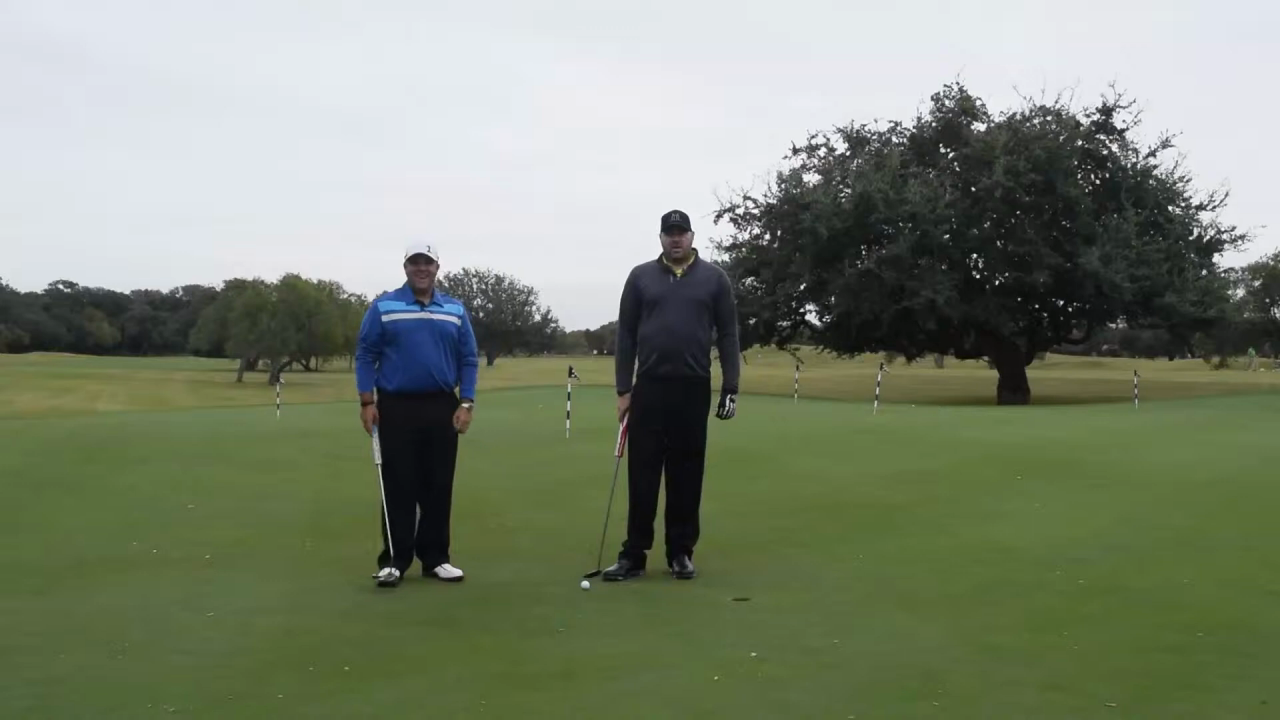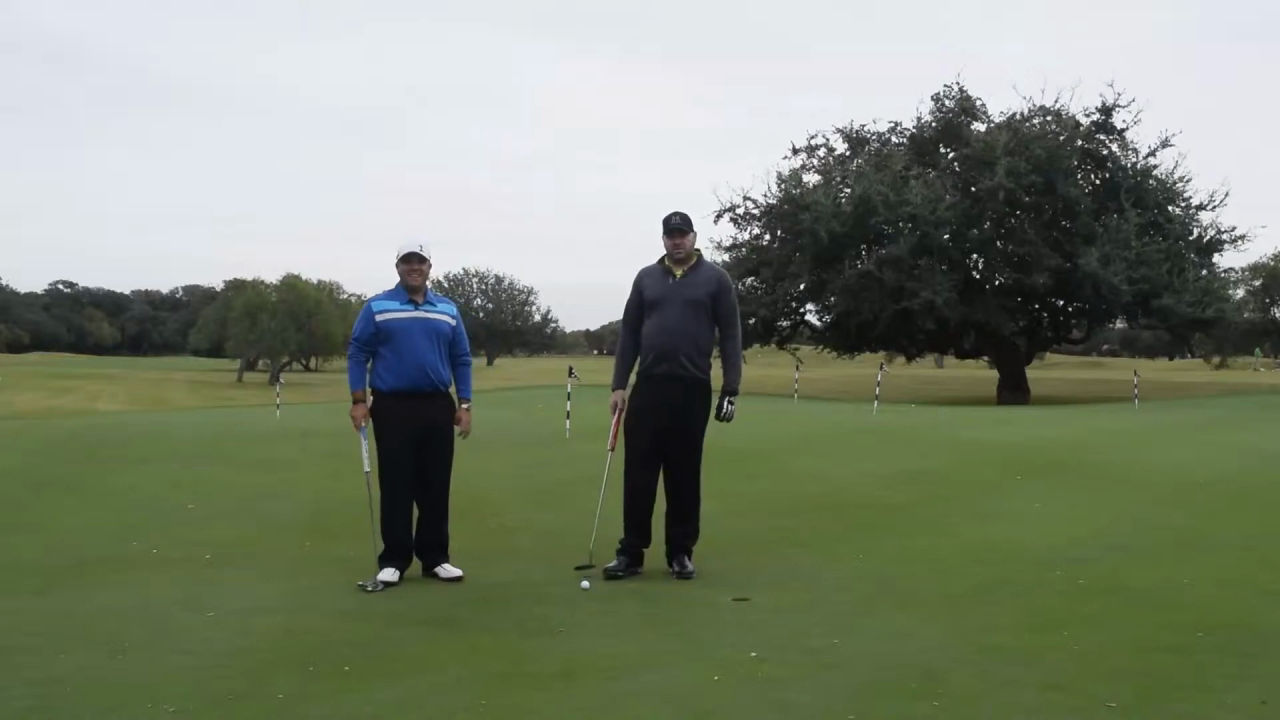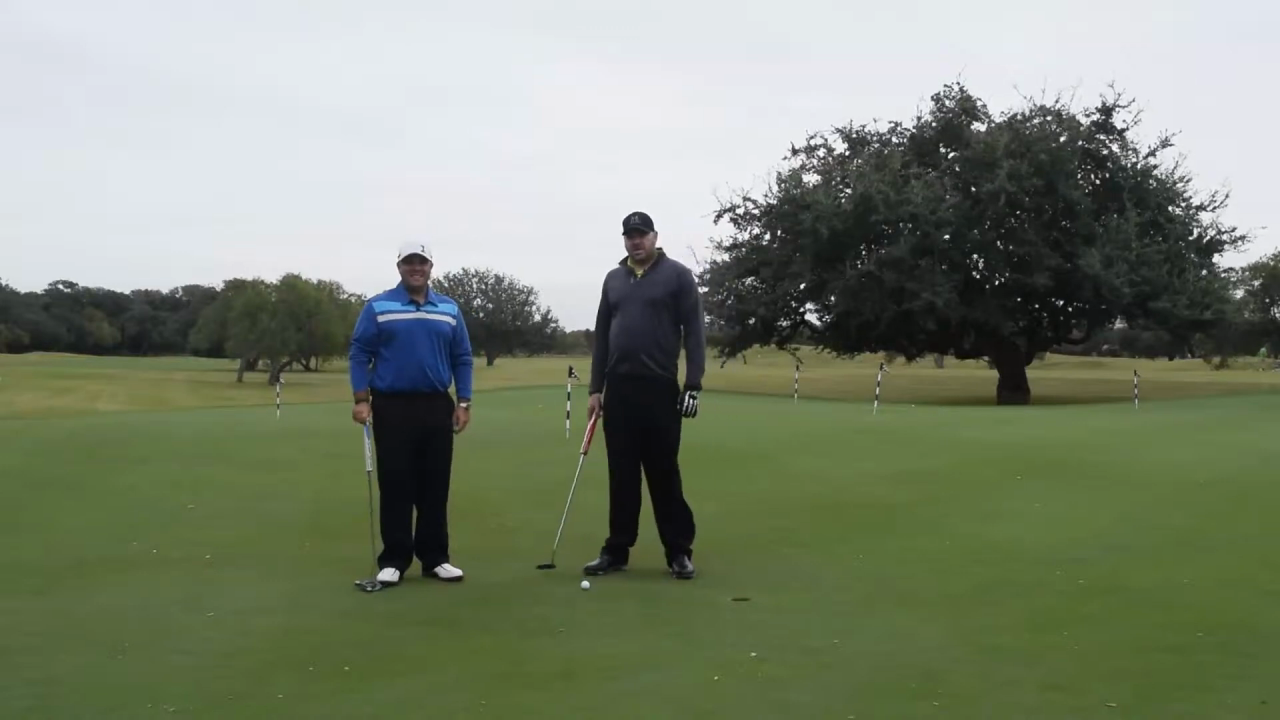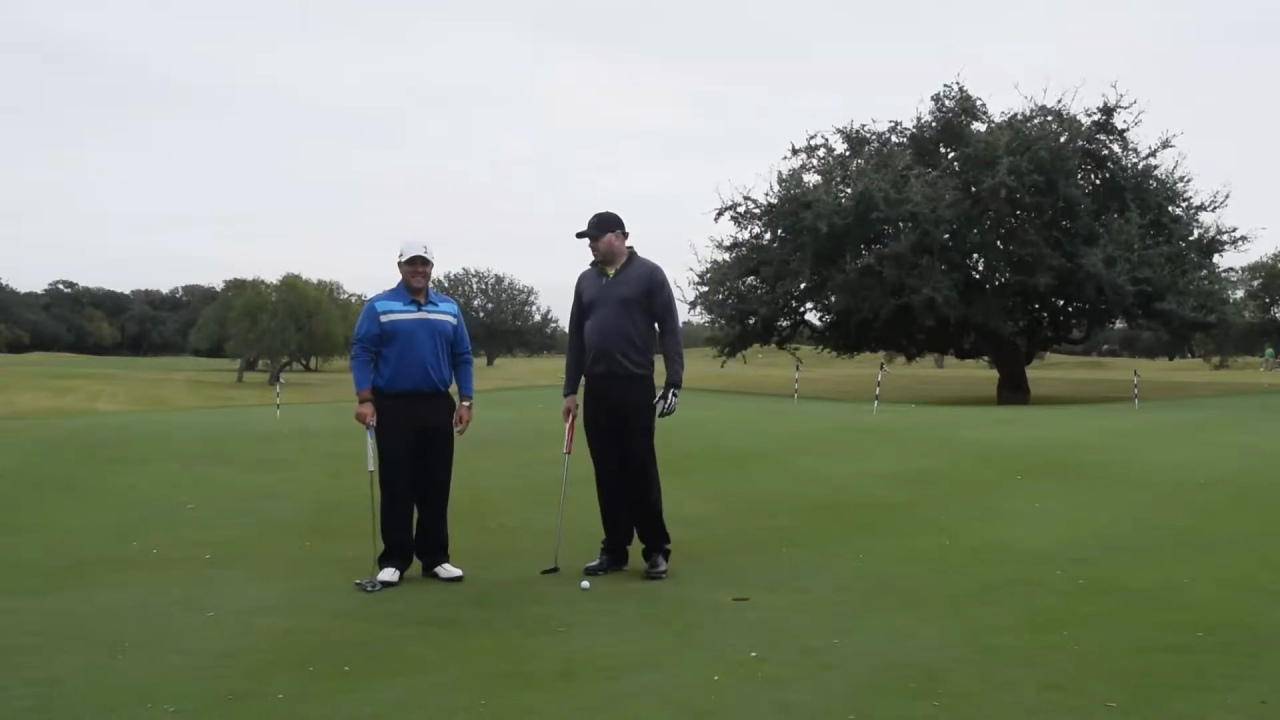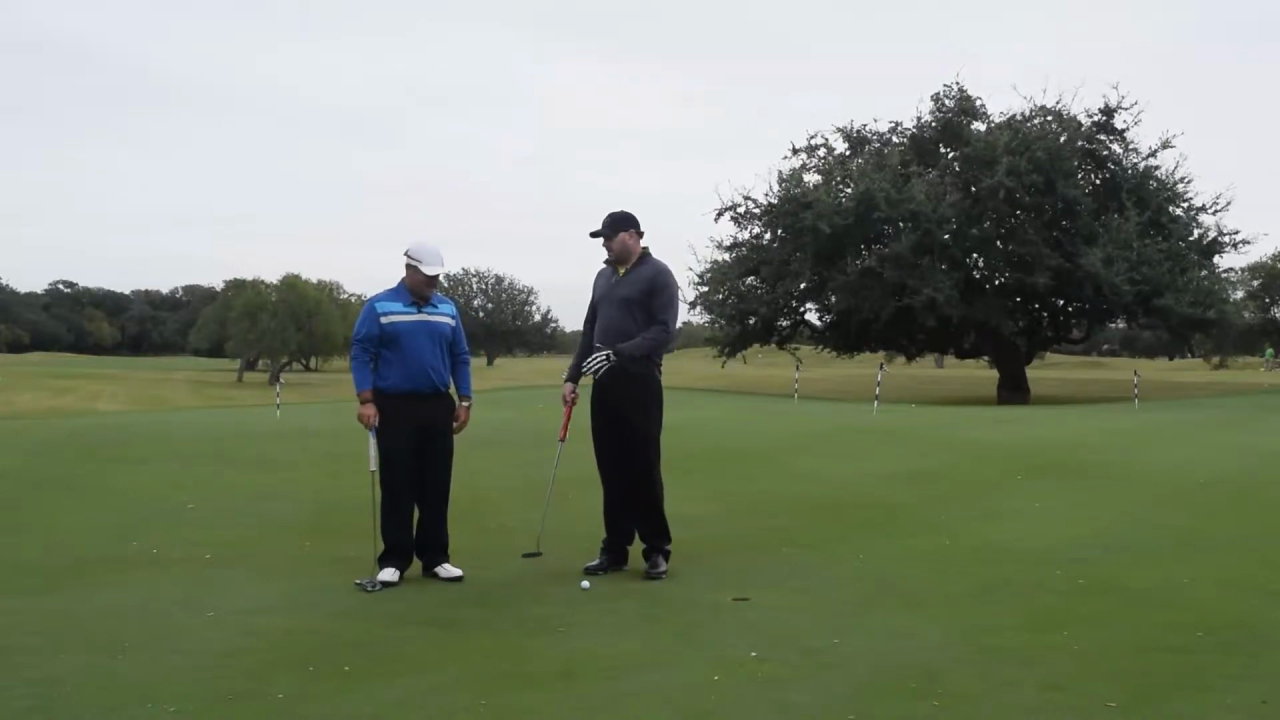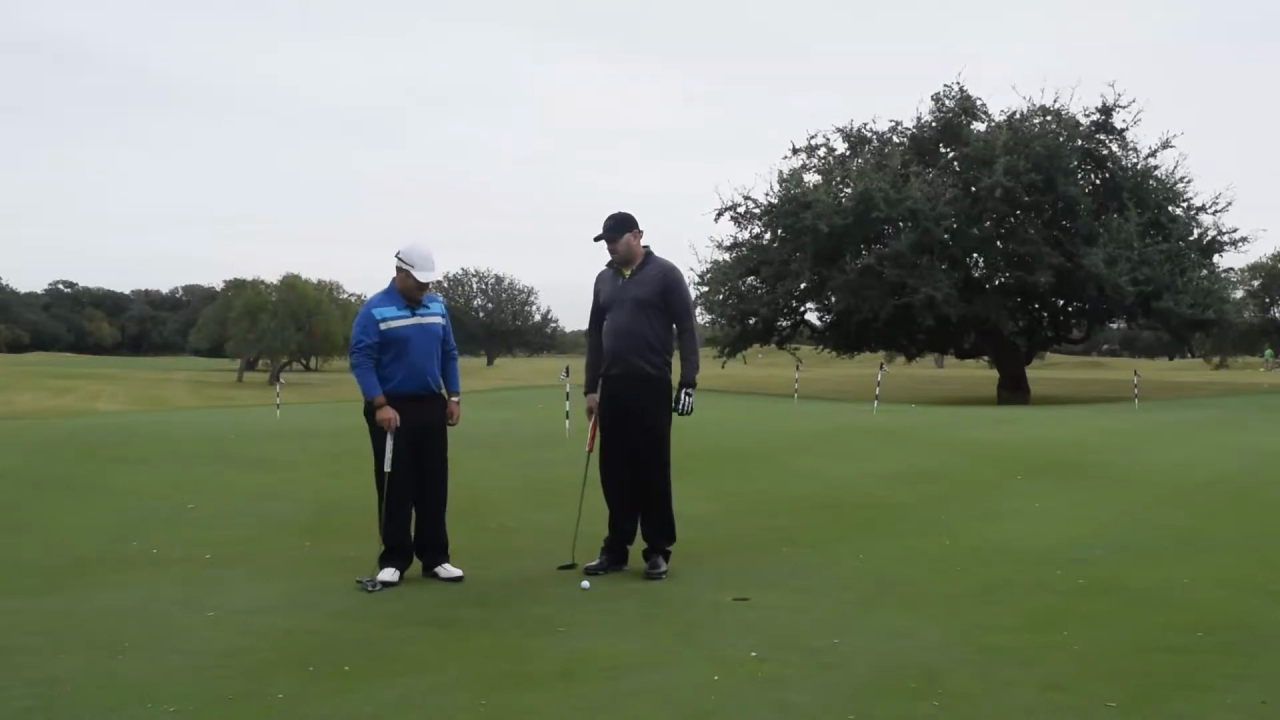
dt=0.7s
person 1, frame 1
left shoulder: (714, 278)
right shoulder: (640, 277)
left elbow: (727, 334)
right elbow: (626, 335)
left wrist: (730, 387)
right wrist: (623, 390)
left hip: (694, 389)
right hip: (649, 387)
left knee: (687, 474)
right knee: (643, 473)
left ankle: (681, 552)
right ankle: (634, 553)
person 1, frame 2
left shoulder: (715, 279)
right shoulder: (646, 277)
left elbow: (730, 336)
right elbow: (629, 333)
left wrist: (730, 389)
right wrist: (619, 384)
left hip: (693, 389)
right hip: (648, 386)
left knee: (684, 473)
right knee: (638, 470)
left ankle: (680, 551)
right ankle: (630, 552)
person 1, frame 3
left shoulder: (677, 275)
right shoulder: (613, 279)
left elbow: (694, 332)
right elbow: (602, 336)
left wrist: (693, 384)
right wrist: (596, 388)
left hip: (660, 387)
right hip: (619, 388)
left knee: (664, 471)
right knee: (621, 472)
left ankle: (678, 550)
right ankle: (617, 549)
person 1, frame 4
left shoulder: (648, 274)
right shoulder: (586, 280)
left elbow: (669, 330)
right elbow: (576, 337)
left wrist: (674, 382)
right wrist: (570, 389)
left hip: (636, 385)
right hip: (597, 387)
left knee: (640, 469)
right knee: (607, 471)
left ankle: (656, 549)
right ankle: (615, 549)
person 1, frame 5
left shoulder: (657, 274)
right shoulder: (603, 277)
left elbow: (663, 332)
right elbow: (590, 330)
left wrist: (617, 355)
right wrist: (573, 376)
left hip: (639, 385)
right hip: (605, 387)
left knee: (643, 469)
right knee: (612, 471)
left ankle: (657, 549)
right ankle: (615, 548)
person 1, frame 6
left shoulder: (664, 274)
right shoulder: (604, 279)
left elbow: (686, 329)
right elbow: (595, 336)
left wrist: (687, 382)
right wrist: (591, 387)
left hip: (651, 387)
right hip: (613, 387)
left knee: (652, 470)
right knee: (614, 471)
left ankle: (658, 550)
right ankle: (616, 548)
person 2, frame 1
left shoulder: (456, 310)
right shoulder: (383, 307)
left elbow: (468, 360)
right elbow: (366, 355)
left wrist: (466, 404)
right wrist: (367, 402)
left hip: (442, 407)
right hip: (396, 407)
left knee: (438, 486)
right knee: (398, 486)
left ankle: (435, 557)
right ankle: (394, 560)
person 2, frame 2
left shoulder: (448, 310)
right shoulder: (377, 307)
left elbow: (461, 359)
right elbow: (358, 354)
left wrist: (464, 404)
right wrist: (359, 400)
left hip: (437, 407)
right hip: (392, 407)
left knee: (436, 486)
right knee: (396, 486)
left ankle: (435, 557)
right ankle: (394, 560)
person 2, frame 3
left shoulder: (449, 309)
right shoulder: (377, 307)
left elbow: (462, 358)
right elbow: (359, 354)
left wrist: (463, 402)
right wrist: (361, 399)
left hip: (436, 406)
right hip: (392, 406)
left knee: (435, 486)
right knee: (395, 486)
left ankle: (435, 557)
right ankle: (394, 560)
person 2, frame 4
left shoulder: (449, 308)
right shoulder: (378, 306)
left elbow: (463, 357)
right elbow: (361, 354)
left wrist: (465, 401)
right wrist: (365, 399)
left hip: (438, 406)
right hip: (393, 406)
left knee: (436, 486)
right knee: (396, 486)
left ankle: (435, 557)
right ankle: (394, 560)
person 2, frame 5
left shoulder: (447, 309)
right shoulder: (379, 306)
left elbow: (460, 357)
right elbow: (360, 354)
left wrist: (464, 400)
right wrist: (366, 401)
left hip: (437, 406)
right hip: (394, 407)
left knee: (436, 486)
right knee: (397, 486)
left ankle: (435, 557)
right ankle: (394, 560)
person 2, frame 6
left shoulder: (437, 306)
right shoulder: (374, 310)
left elbow: (449, 353)
right elbow: (361, 360)
left wrist: (453, 397)
right wrist: (380, 405)
left hip: (431, 406)
right hip: (391, 409)
left knee: (434, 485)
right knee: (395, 487)
left ankle: (435, 557)
right ankle: (394, 559)
